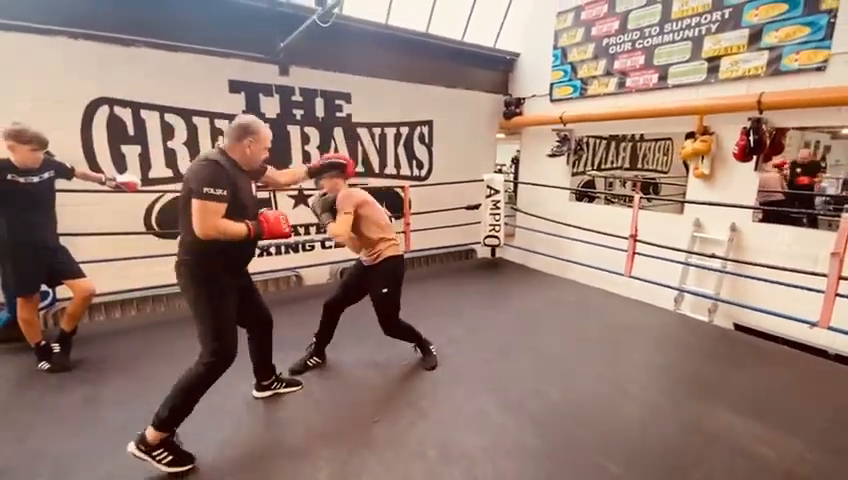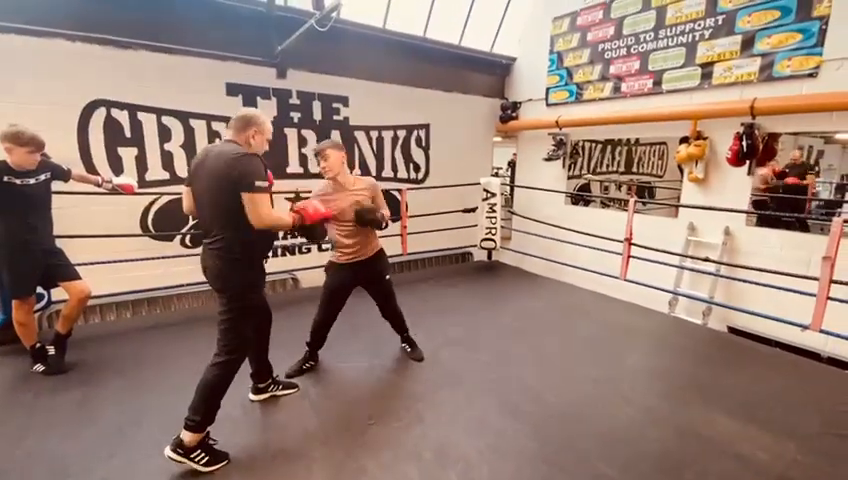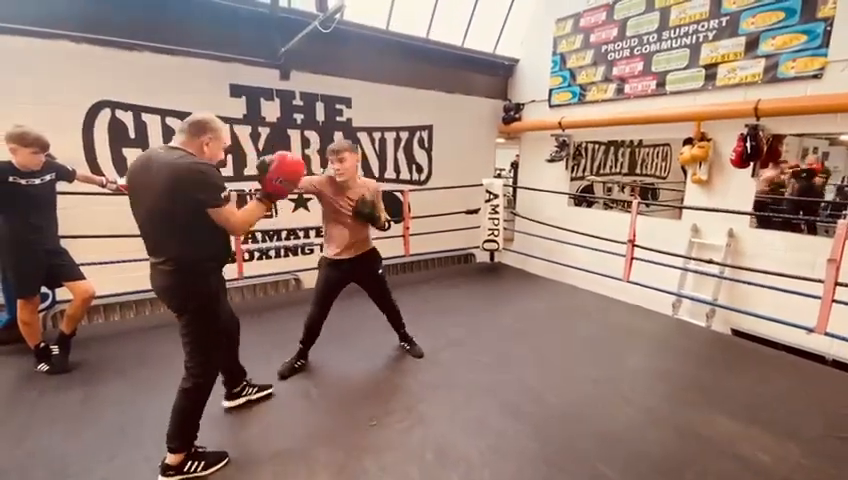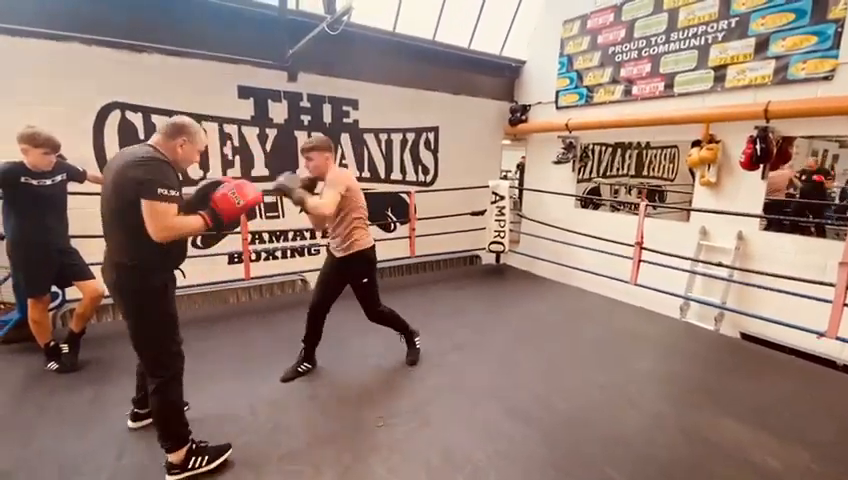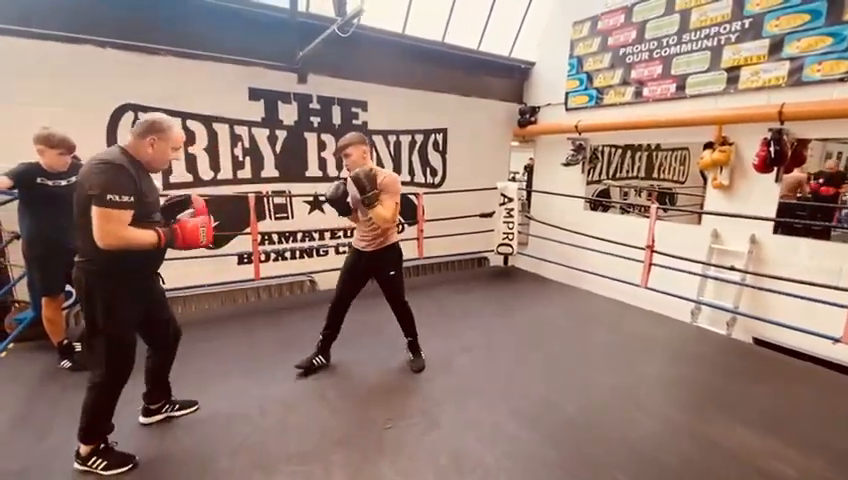
dt=0.5s
person 1, frame 1
left shoulder: (237, 167)
right shoulder: (212, 169)
left elbow: (279, 178)
right elbow: (206, 227)
left wrist: (321, 167)
right wrist: (257, 227)
left hip: (230, 269)
right hip: (205, 274)
left knee: (260, 321)
right knee: (218, 355)
left ankle: (266, 380)
right ankle: (155, 437)
person 1, frame 2
left shoulder: (203, 157)
right shoulder: (245, 161)
left elbow: (190, 206)
right elbow: (262, 219)
right wrist: (302, 215)
left hip: (219, 255)
right hip: (238, 263)
left knee: (260, 318)
right knee: (232, 348)
left ankle: (263, 382)
right ankle: (189, 439)
person 1, frame 3
left shoulder: (142, 163)
right shoulder: (195, 171)
right elbow: (239, 224)
right wrist: (270, 193)
left hip: (171, 271)
right hip: (194, 279)
left knee: (226, 328)
right knee: (202, 365)
left ankle: (238, 387)
person 1, frame 4
left shoulder: (131, 157)
right shoulder: (153, 166)
right elbow: (163, 229)
left wrist: (199, 199)
right wrist: (213, 215)
left hip: (130, 270)
right hip: (142, 277)
left knee: (152, 345)
right knee: (166, 358)
left ankle: (144, 408)
person 1, frame 5
left shoulder: (132, 167)
right shoulder: (112, 171)
right elbow: (108, 236)
left wrist: (172, 209)
right wrist: (169, 236)
left hip: (137, 277)
right hip: (107, 283)
left knee: (167, 335)
right knee: (112, 364)
left ankle: (156, 403)
right ankle: (89, 448)
person 2, frame 1
left shoulder: (50, 166)
left elbow: (78, 172)
left wrist: (108, 180)
left hip: (51, 246)
left knee: (86, 290)
right knee: (27, 302)
left ankle: (62, 343)
right ankle: (43, 352)
person 2, frame 2
left shoulder: (46, 167)
left elbow: (74, 175)
left wrist: (104, 182)
left hip: (47, 247)
left knee: (81, 292)
right knee: (23, 304)
left ankle: (57, 345)
right ankle: (38, 355)
person 2, frame 3
left shoulder: (51, 168)
left elbow: (78, 175)
left wrist: (105, 183)
left hip: (51, 247)
left knee: (85, 292)
right knee: (27, 303)
left ankle: (61, 344)
right ankle: (41, 354)
person 2, frame 4
left shoulder: (62, 168)
left elbow: (89, 176)
left hip: (60, 246)
right hip: (27, 250)
left knee: (95, 291)
right knee: (39, 302)
left ankle: (71, 343)
right ankle: (51, 352)
person 2, frame 5
left shoulder: (76, 169)
right shoulder: (28, 172)
left hip: (74, 247)
right hip: (42, 250)
right knee: (52, 300)
right ankle: (64, 351)
person 3, frame 1
left shoulder: (348, 196)
right shoulder: (351, 199)
left elbow: (340, 235)
right elbow: (357, 244)
left wrist: (323, 214)
left hip: (387, 262)
right hip: (368, 263)
left knee: (389, 323)
right knee: (332, 305)
left ankle: (424, 346)
right ankle: (317, 352)
person 3, frame 2
left shoulder: (369, 185)
right shoulder: (320, 195)
left elbow: (384, 214)
left wrist: (378, 217)
left hip: (373, 258)
right hip: (342, 265)
left knee: (389, 308)
right knee: (324, 316)
left ankle: (407, 340)
right ankle: (310, 356)
person 3, frame 3
left shoulder: (371, 187)
right shoulder: (324, 183)
left elbow: (382, 222)
left wrist: (372, 216)
left hip: (365, 256)
right hip: (334, 261)
left knee: (386, 302)
right knee: (317, 313)
left ankle: (405, 337)
right ankle: (301, 355)
person 3, frame 4
left shoulder: (339, 176)
right shoulder: (330, 181)
left elbow: (325, 211)
right elbow: (320, 225)
left wrist: (295, 192)
right wrist: (306, 196)
left hip: (360, 254)
right hip: (337, 255)
left knee: (373, 310)
right knee: (317, 307)
left ankle: (410, 336)
right ankle: (307, 358)
person 3, frame 5
left shoulder: (388, 179)
right shoulder: (352, 179)
left elbow: (386, 221)
left wrist: (366, 195)
right wrist: (342, 206)
left hip: (386, 251)
right hip: (359, 251)
left knee: (398, 302)
right knee: (339, 301)
left ankle: (415, 349)
right ankle: (322, 352)
